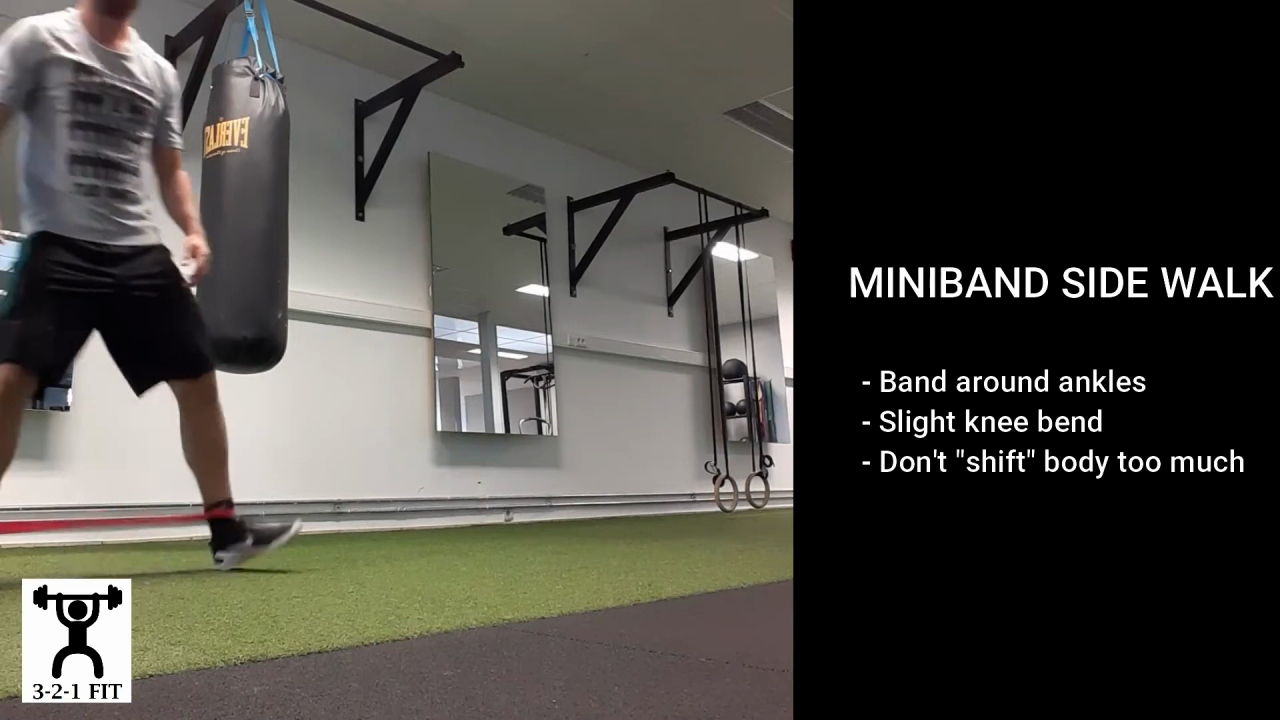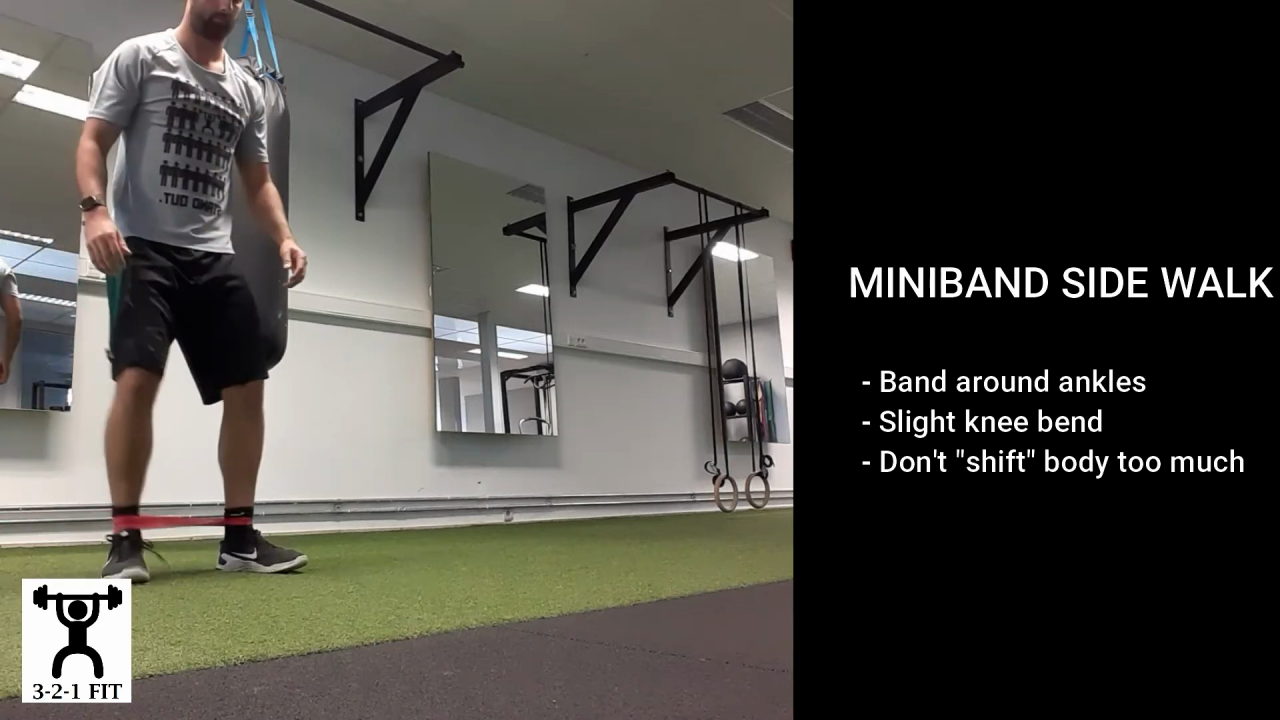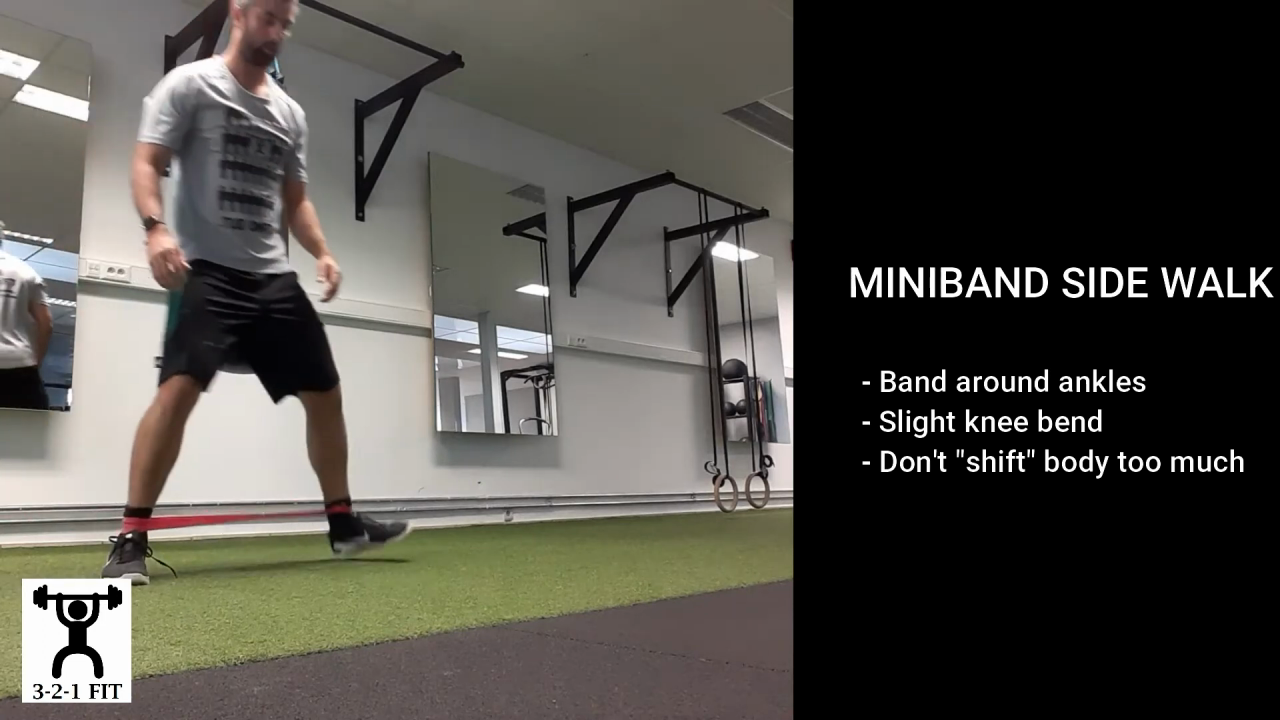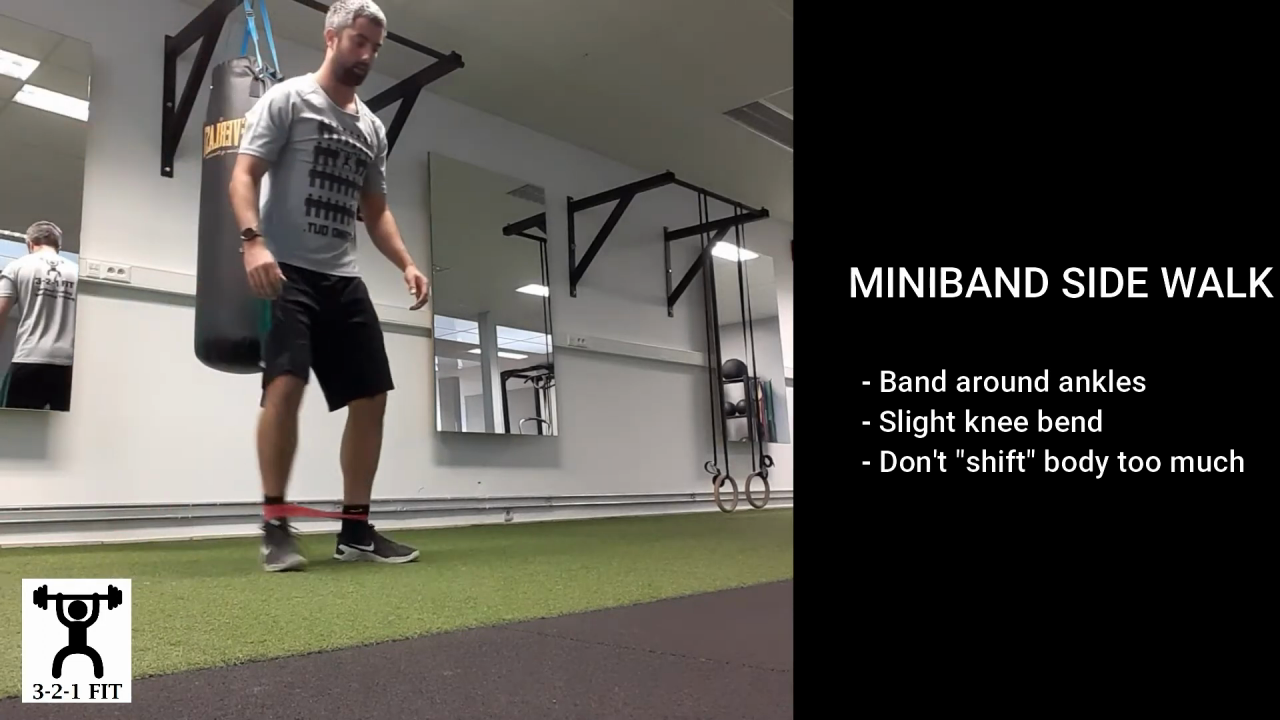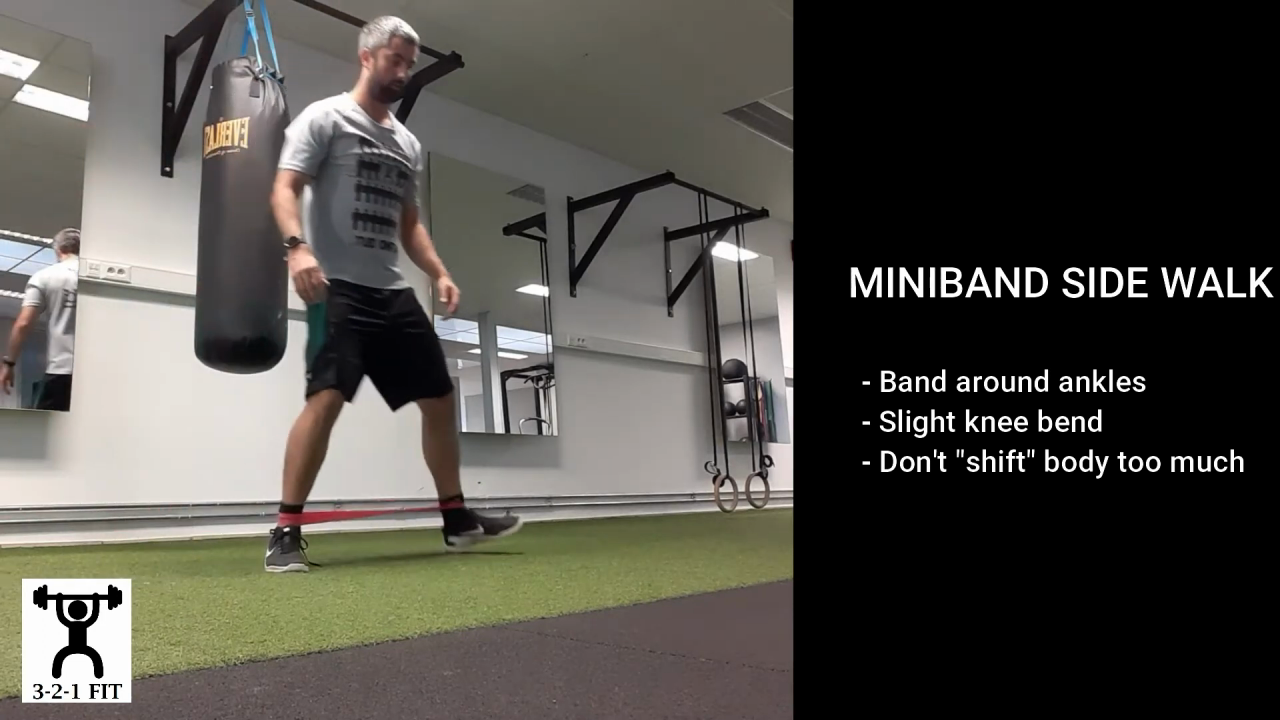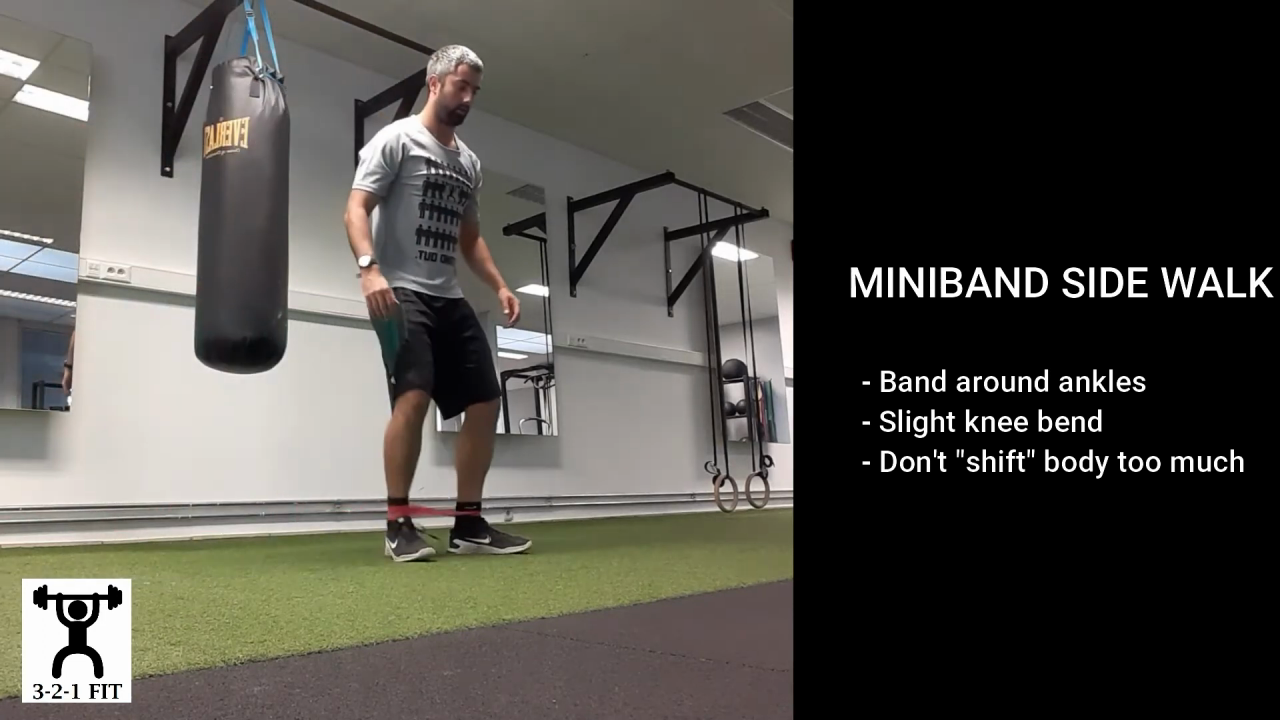
dt=0.5s
person 1, frame 1
left shoulder: (156, 68)
left elbow: (170, 164)
left wrist: (194, 231)
left hip: (139, 249)
right hip: (60, 241)
left knee: (198, 382)
left ankle: (227, 531)
person 1, frame 2
left shoulder: (246, 89)
right shoulder: (140, 57)
left elbow: (257, 181)
right elbow: (93, 139)
left wrist: (284, 237)
right wrist: (94, 208)
left hip: (215, 256)
right hip: (146, 247)
left knee: (246, 389)
right knee: (135, 378)
left ankle: (240, 536)
right ankle: (125, 538)
person 1, frame 3
left shoulder: (290, 111)
right shoulder: (191, 86)
right elbow: (147, 162)
left wrist: (322, 251)
right wrist: (156, 227)
left hip: (272, 274)
right hip: (209, 269)
left knee: (325, 392)
right knee: (179, 387)
left ankle: (345, 524)
right ankle: (131, 538)
person 1, frame 4
left shoulder: (371, 128)
right shoulder: (287, 99)
right elbow: (244, 175)
left wrist: (406, 264)
right wrist: (253, 240)
left hip: (344, 279)
right hip: (288, 271)
left knee: (371, 398)
right knee: (284, 384)
left ankle: (356, 528)
right ankle: (274, 524)
person 1, frame 5
left shoulder: (405, 141)
right shoulder: (327, 119)
right elbow: (286, 188)
left wrist: (440, 272)
right wrist: (297, 246)
left hip: (392, 291)
right hip: (340, 284)
left knee: (440, 396)
right knee: (328, 394)
left ankle: (457, 518)
right ankle: (286, 532)
person 1, frame 6
left shoulder: (468, 161)
right shoulder: (396, 140)
right elbow: (357, 208)
left wrist: (499, 285)
right wrist: (369, 267)
left hip: (450, 298)
right hip: (402, 292)
left knee: (484, 403)
right knee: (413, 395)
left ankle: (469, 523)
right ankle: (398, 522)
